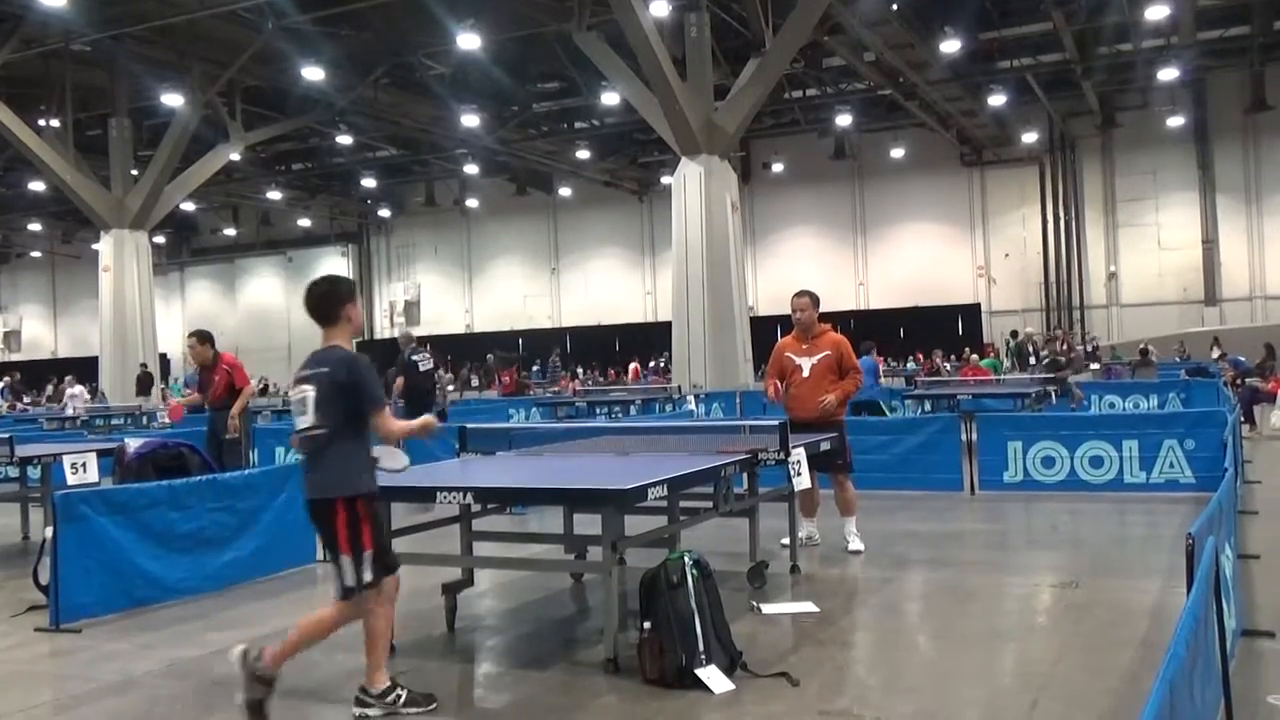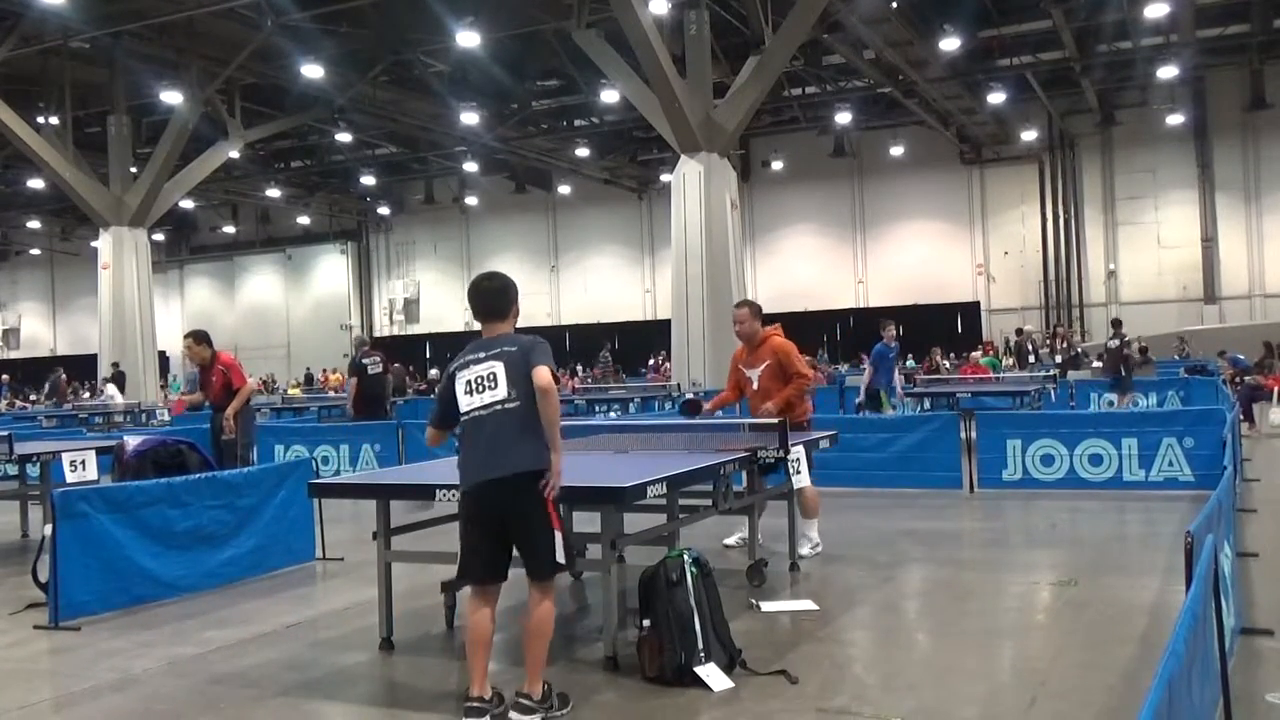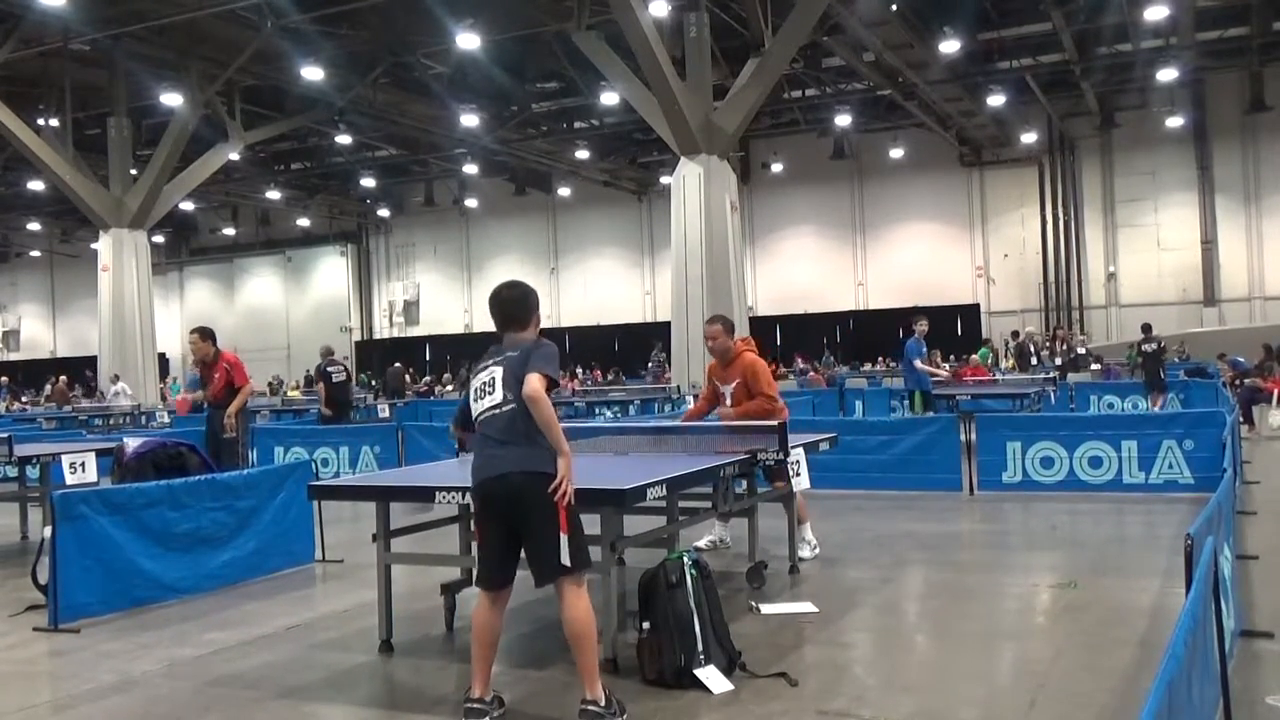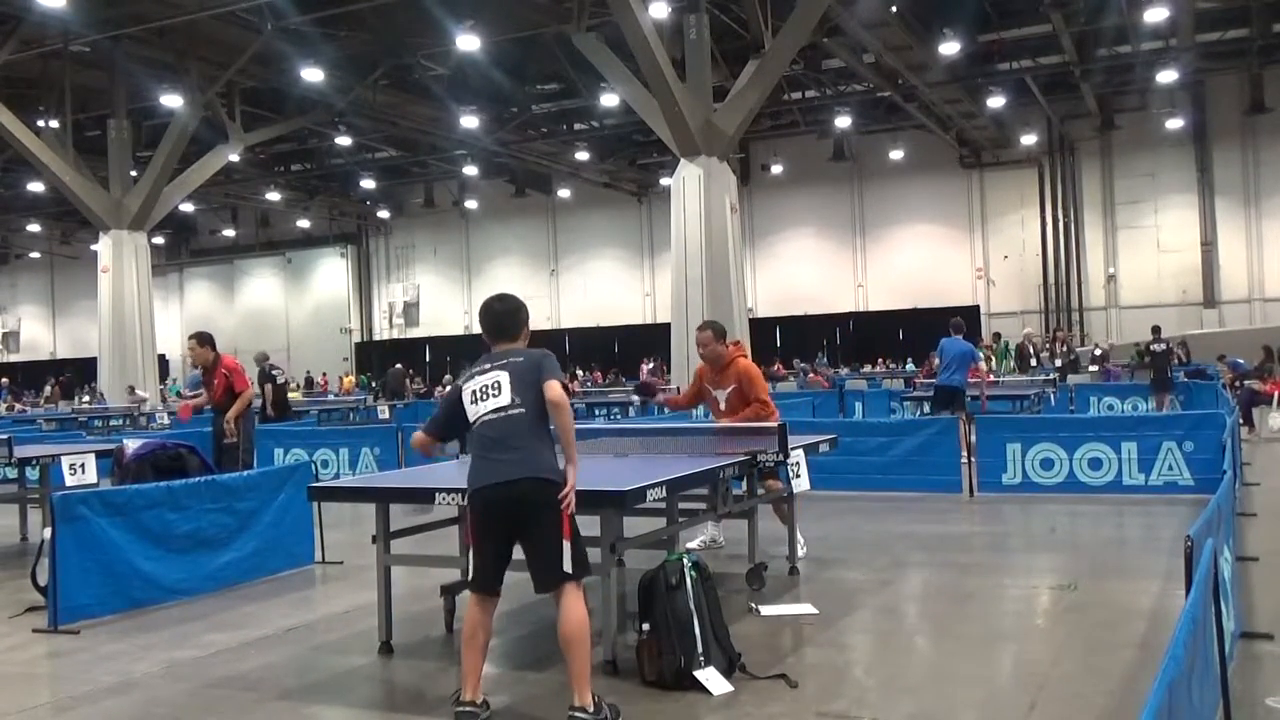
dt=1s
person 1, frame 1
left shoulder: (310, 368)
right shoulder: (351, 363)
left elbow: (302, 440)
right elbow: (388, 431)
right wrist: (422, 423)
left hip: (326, 490)
right hip: (344, 495)
left knee: (384, 585)
right knee: (354, 602)
right ankle: (261, 661)
person 1, frame 2
left shoulder: (458, 365)
right shoulder: (530, 346)
left elbow: (434, 435)
right elbow: (543, 385)
right wrist: (556, 450)
left hip: (477, 485)
right hip: (528, 476)
left knee: (483, 590)
right knee: (543, 585)
person 1, frame 3
left shoulder: (480, 369)
right shoulder: (539, 350)
left elbow: (461, 430)
right elbow: (534, 391)
right wrist: (563, 454)
left hip: (488, 483)
right hip: (535, 477)
left knee: (492, 590)
right knee: (571, 584)
person 1, frame 4
left shoulder: (467, 379)
right shoulder: (539, 359)
left elbow: (421, 440)
right elbow: (555, 398)
left wrist: (436, 445)
right wrist: (572, 462)
left hip: (484, 490)
right hip: (538, 482)
left knee: (483, 594)
right knee: (568, 588)
person 2, frame 1
left shoulder: (837, 342)
right shoulder: (783, 346)
left elbow: (855, 375)
right elbow: (772, 376)
left wrist: (837, 395)
right wrist: (772, 389)
left hip: (830, 422)
right hip: (797, 423)
left knee: (840, 477)
left ankle: (851, 533)
right ankle: (809, 531)
person 2, frame 2
left shoulder: (780, 346)
right shoulder: (739, 356)
left elbow: (803, 379)
right elbow: (734, 390)
left wrist: (777, 403)
right wrist: (712, 404)
left hip: (793, 422)
left ankle: (811, 537)
right ankle: (750, 531)
person 2, frame 3
left shoulder: (752, 363)
right shoulder: (713, 368)
left elbow: (769, 402)
right elbow: (708, 400)
left wrist: (736, 413)
right wrist: (687, 417)
left knee: (781, 485)
left ankle: (807, 539)
right ankle: (720, 535)
person 2, frame 4
left shoulder: (745, 368)
right shoulder: (703, 371)
left elbow: (762, 406)
right elbow: (690, 399)
left wrist: (732, 421)
right wrist: (668, 400)
left knee: (772, 485)
left ankle: (796, 538)
right ankle: (713, 534)
